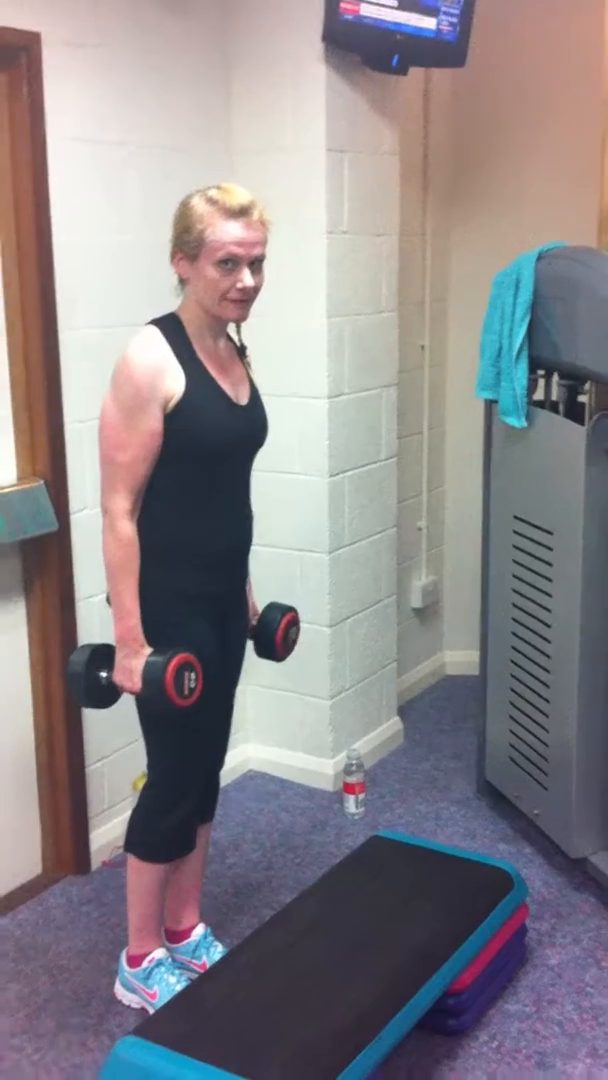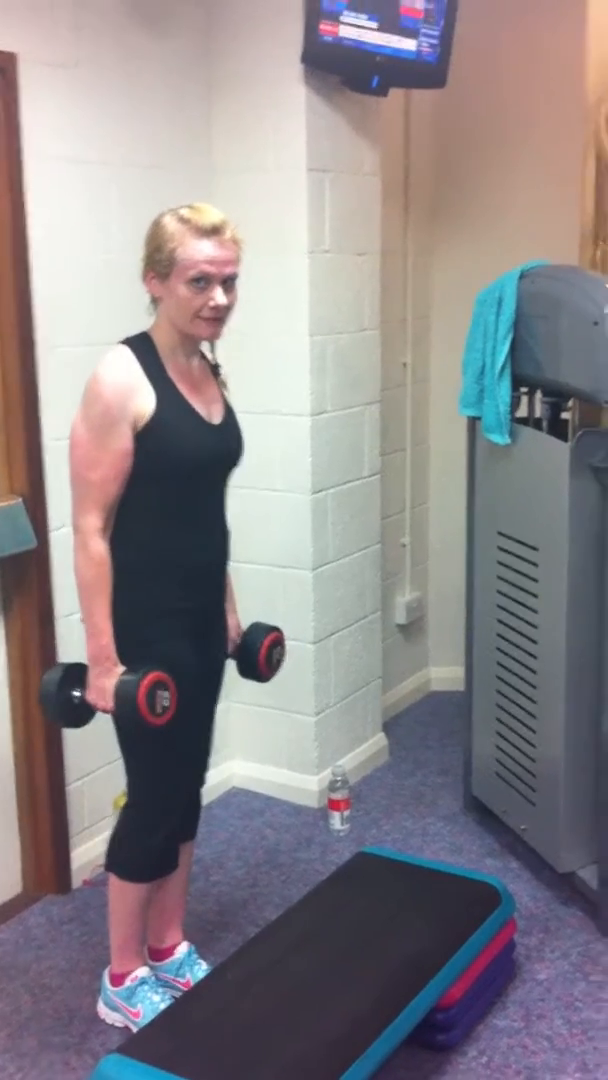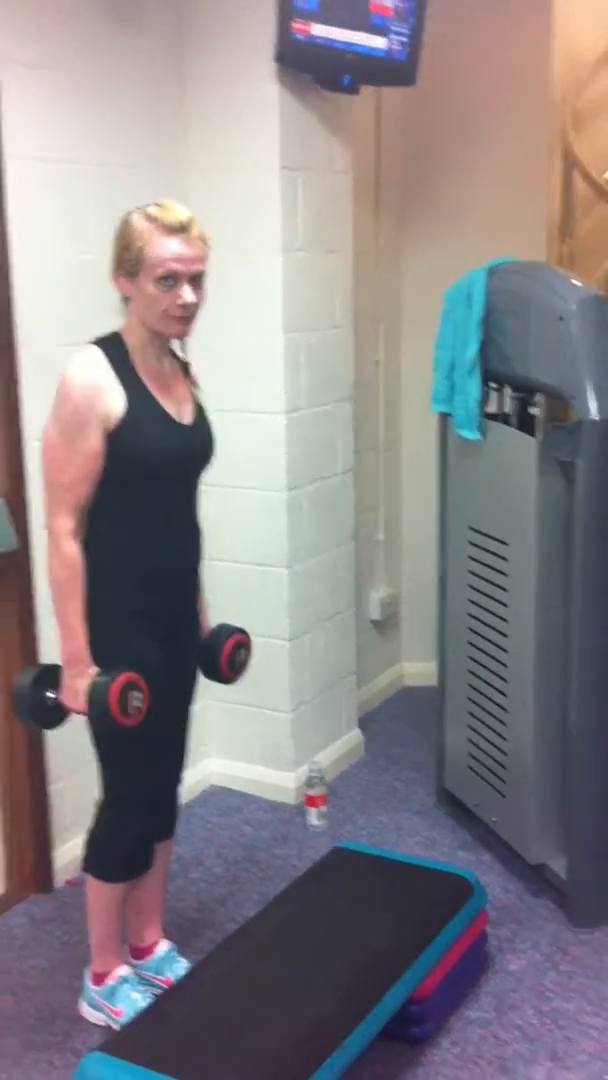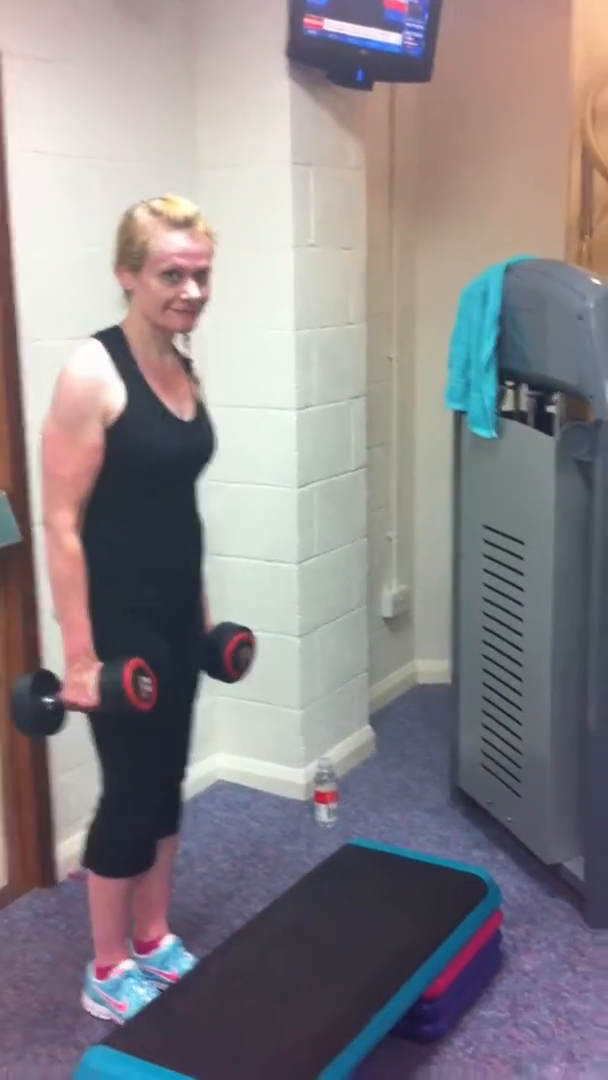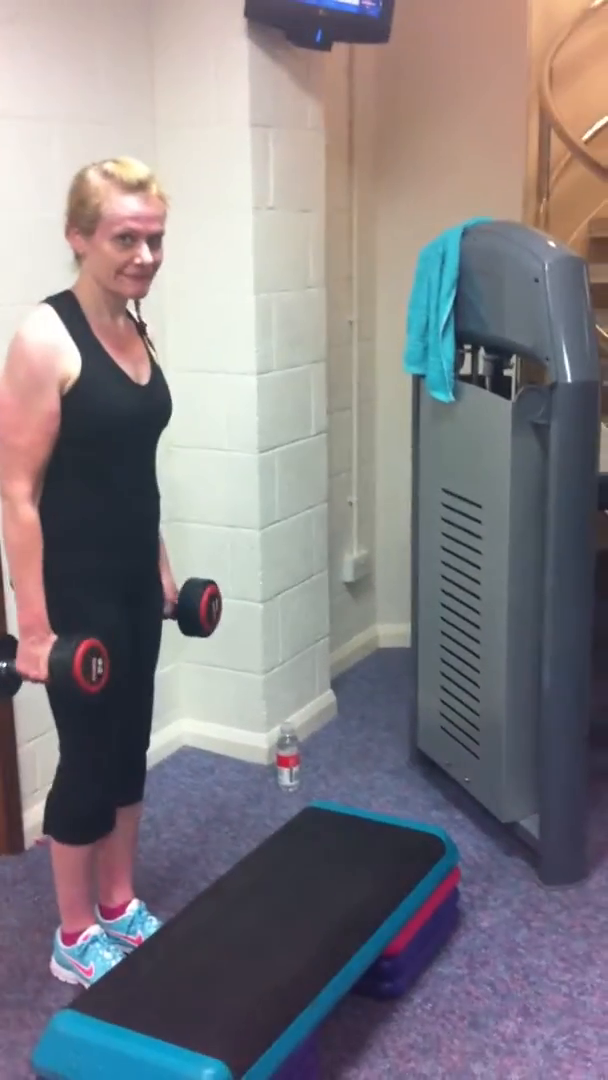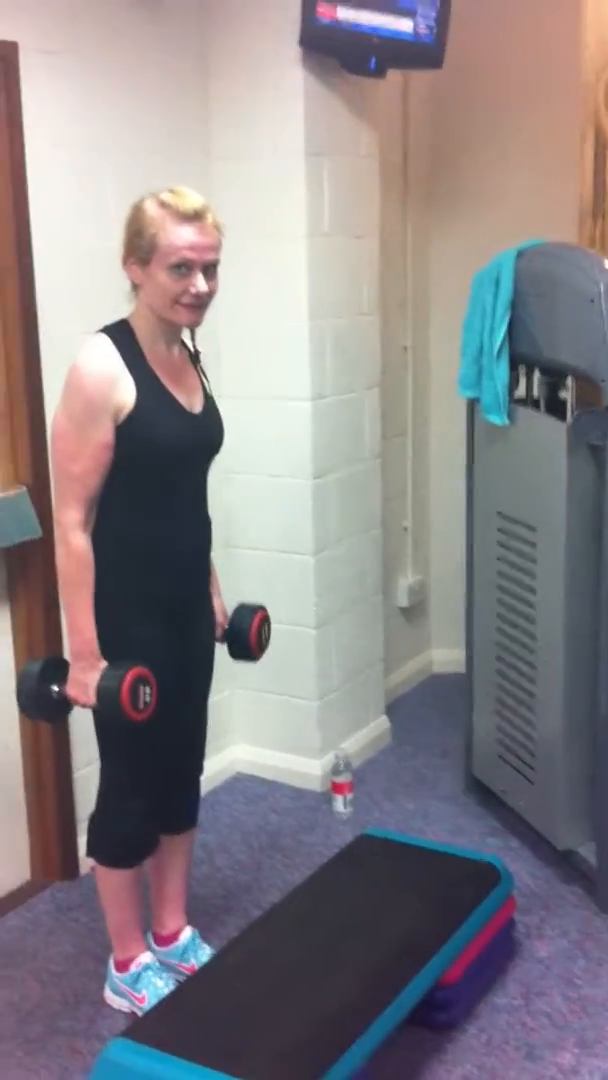
dt=0.5s
person 1, frame 1
left shoulder: (233, 351)
right shoulder: (150, 359)
right elbow: (119, 508)
right wrist: (129, 636)
left hip: (220, 598)
right hip: (166, 603)
left knee: (206, 767)
right knee: (173, 775)
left ankle: (186, 932)
right ankle: (139, 961)
person 1, frame 2
left shoulder: (209, 371)
right shoulder: (120, 379)
right elbow: (90, 527)
left wrist: (228, 607)
right wrist: (102, 656)
left hip: (200, 616)
right hip: (145, 623)
left knee: (186, 785)
right knee: (155, 794)
left ankle: (169, 949)
right ankle: (122, 979)
person 1, frame 3
left shoulder: (180, 370)
right shoulder: (91, 379)
right elbow: (63, 528)
right wrist: (76, 657)
left hip: (174, 615)
right hip: (118, 622)
left knee: (163, 785)
right knee: (130, 794)
left ankle: (151, 948)
right ankle: (104, 978)
person 1, frame 4
left shoulder: (182, 367)
right shoulder: (92, 374)
right elbow: (63, 523)
right wrist: (78, 653)
left hip: (178, 611)
right hip: (118, 618)
left knee: (165, 780)
right knee: (131, 789)
left ankle: (154, 942)
right ankle: (107, 972)
person 1, frame 5
left shoulder: (135, 329)
left wrist: (162, 568)
left hip: (133, 581)
right hip: (75, 588)
left knee: (128, 747)
right knee: (89, 759)
left ankle: (121, 909)
right ankle: (74, 938)
person 1, frame 6
left shoulder: (188, 358)
right shoulder: (101, 368)
right elbow: (72, 520)
left wrist: (212, 592)
right wrist: (83, 651)
left hip: (185, 607)
right hip: (126, 615)
left knee: (181, 771)
right knee: (132, 783)
left ankle: (174, 935)
right ankle: (128, 964)
